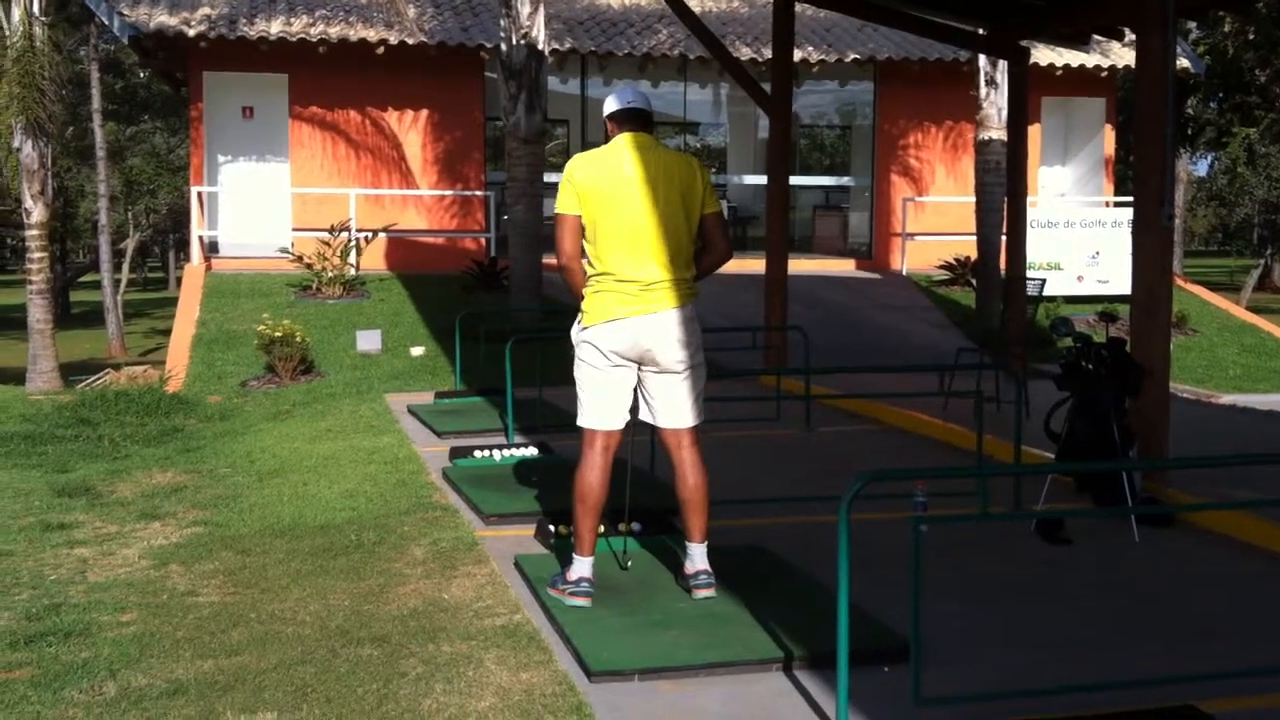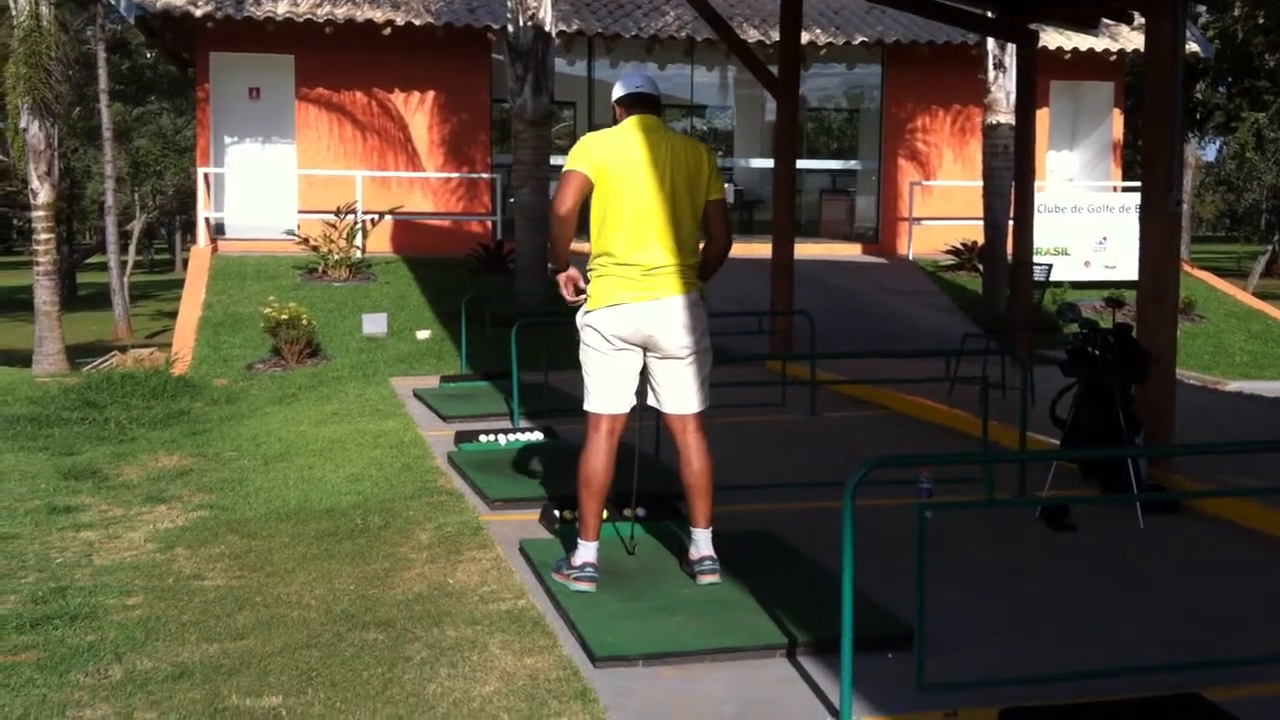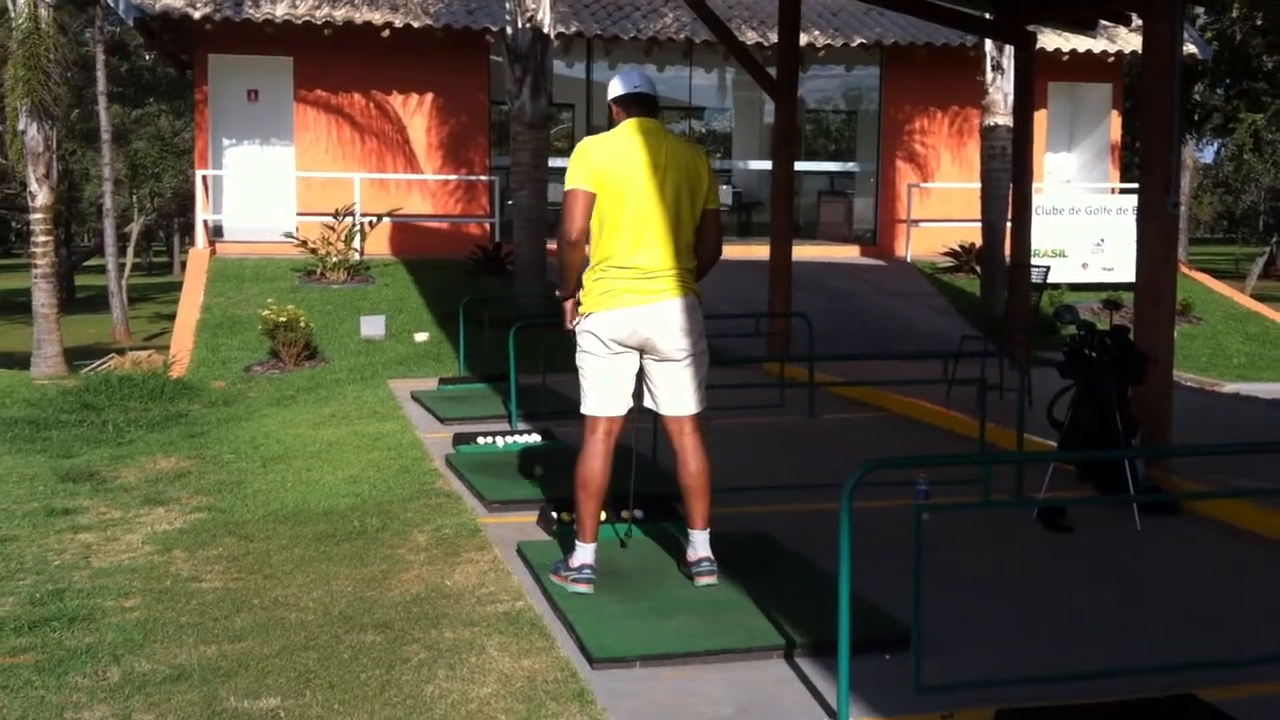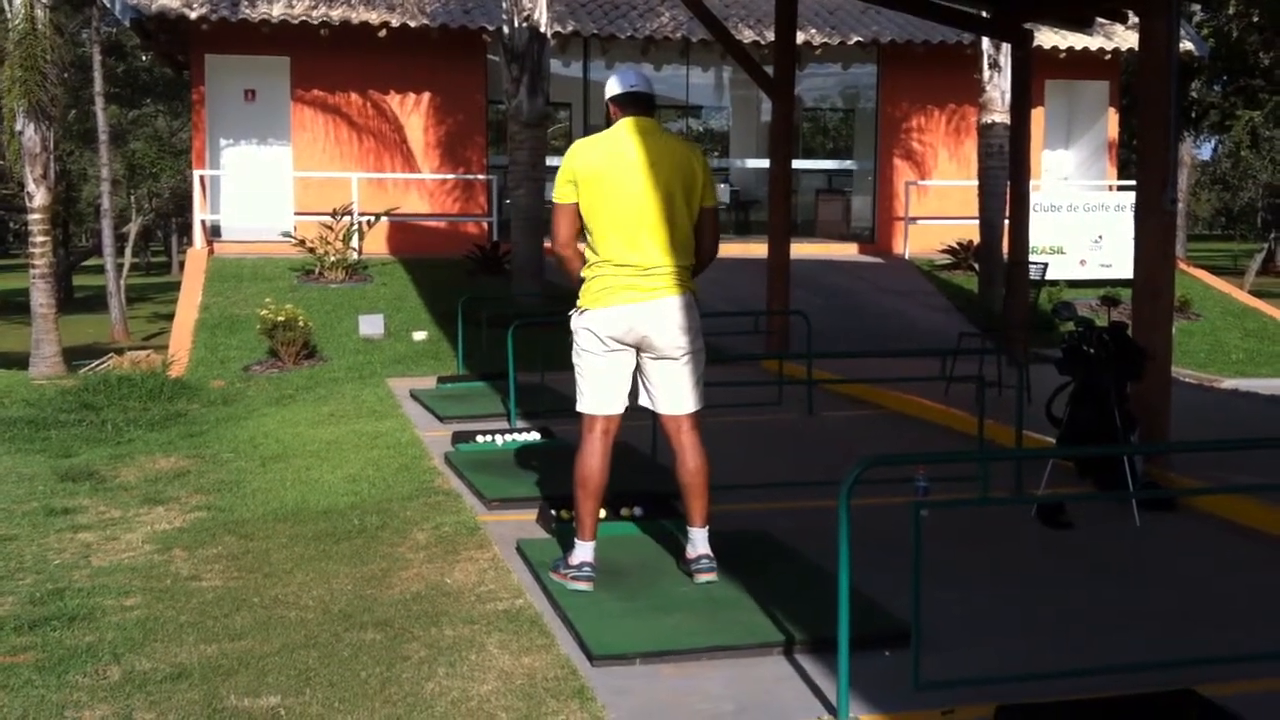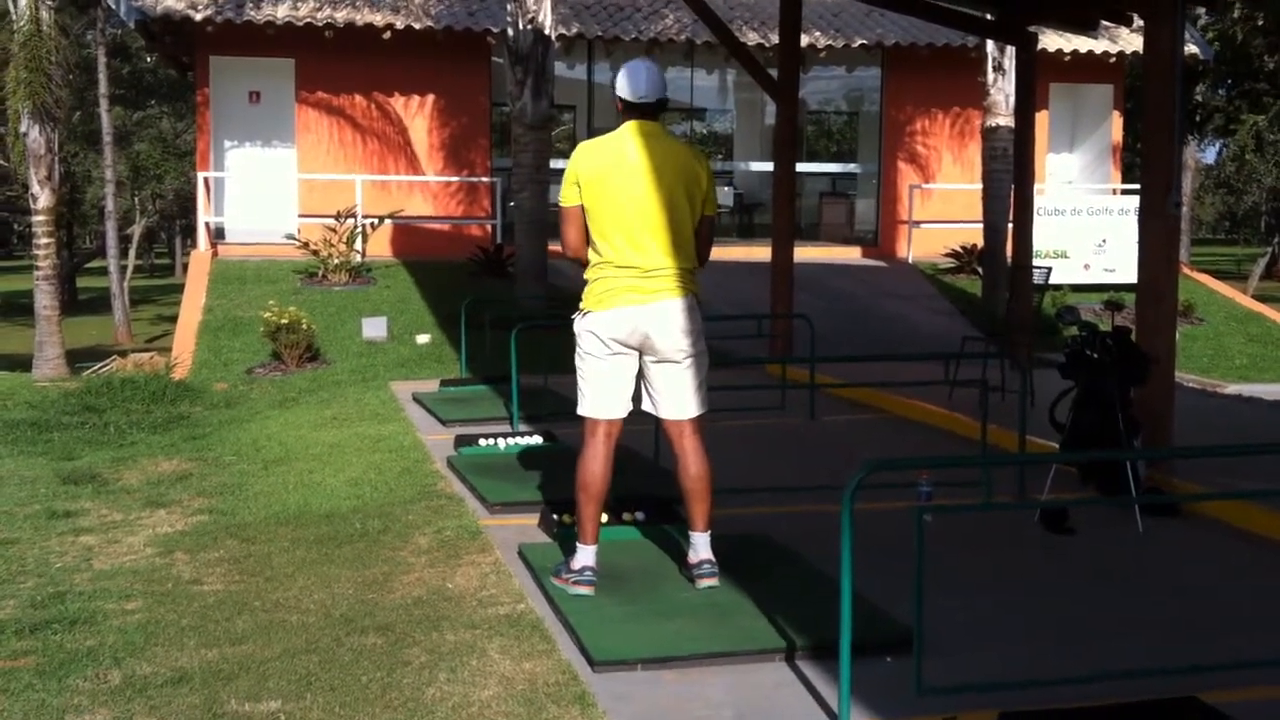
dt=0.5s
person 1, frame 1
left shoulder: (582, 167)
right shoulder: (688, 168)
left elbow: (568, 256)
right elbow: (719, 248)
left hip: (605, 322)
right hip: (672, 319)
left knee: (597, 445)
right knee: (683, 442)
left ankle: (580, 572)
right ankle: (698, 565)
person 1, frame 2
left shoulder: (595, 144)
right shoulder: (697, 152)
left elbow: (563, 210)
right elbow: (720, 241)
left wrist: (562, 265)
left hip: (611, 305)
right hip: (677, 304)
left knee: (602, 430)
right knee: (688, 428)
left ankle: (585, 557)
right ankle: (703, 550)
person 1, frame 3
left shoulder: (593, 149)
right shoulder: (694, 156)
left elbow: (573, 235)
right elbow: (710, 247)
left wrist: (570, 292)
left hip: (606, 309)
right hip: (675, 306)
left knee: (599, 433)
right knee: (685, 430)
left ankle: (583, 558)
right ankle: (700, 552)
person 1, frame 4
left shoulder: (582, 153)
right shoulder: (690, 155)
left elbow: (564, 244)
right elbow: (707, 247)
left hip: (604, 309)
right hip: (671, 306)
left knee: (597, 431)
right knee: (683, 428)
left ankle: (583, 556)
right ankle: (701, 549)
person 1, frame 5
left shoulder: (587, 155)
right shoulder: (693, 160)
left elbow: (572, 245)
right elbow: (701, 250)
left hip: (607, 310)
right hip: (673, 308)
left knee: (600, 435)
right knee: (686, 433)
left ankle: (584, 561)
right ankle: (702, 555)
